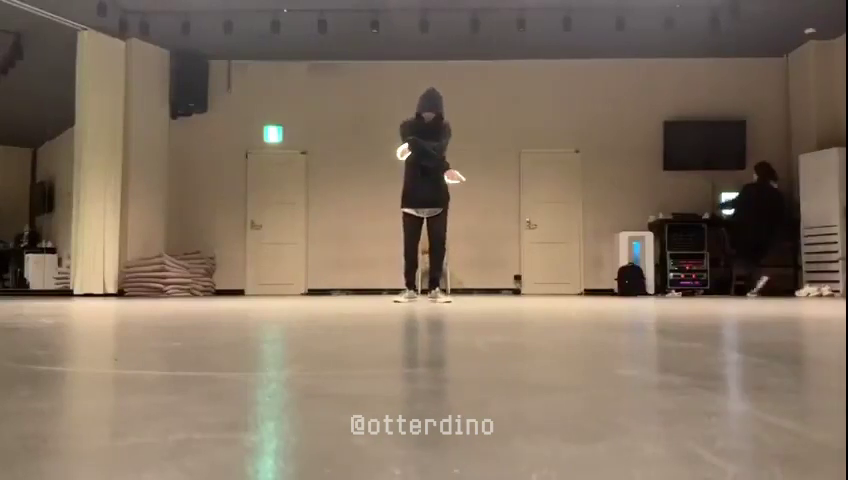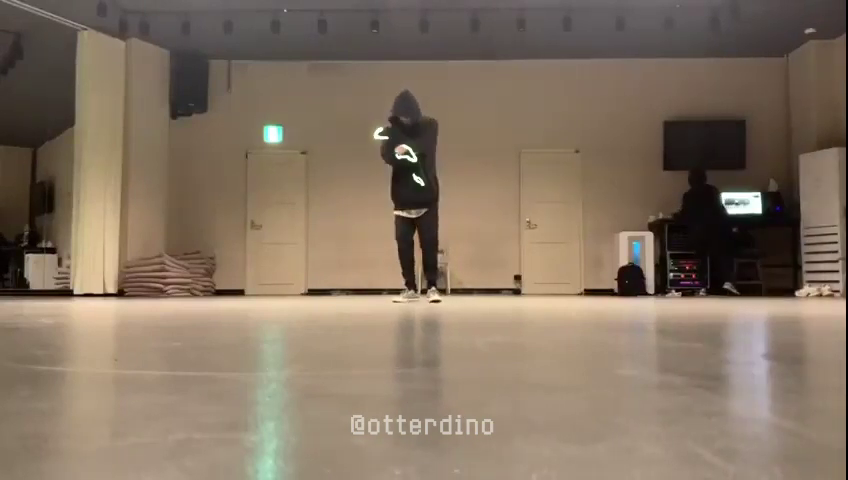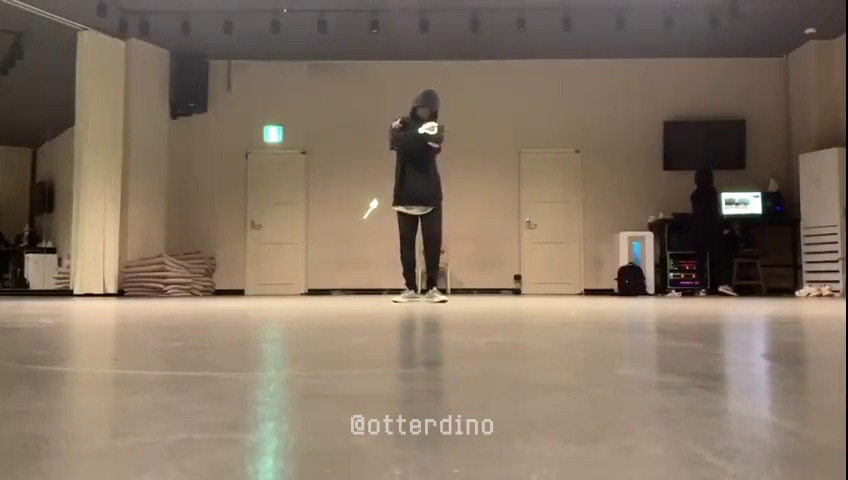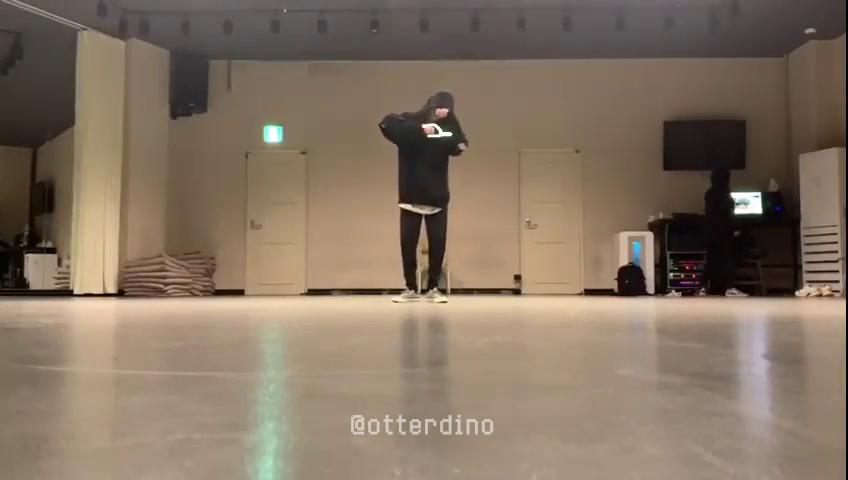
dt=1s
person 1, frame 1
left shoulder: (444, 128)
right shoulder: (408, 127)
left elbow: (437, 148)
right elbow: (418, 153)
left wrist: (415, 144)
right wrist: (444, 169)
left hip: (437, 194)
right hip: (413, 194)
left knee: (438, 242)
right knee: (410, 243)
left ankle: (435, 288)
right ankle: (410, 288)
person 1, frame 2
left shoulder: (429, 126)
right shoulder: (393, 130)
left elbow: (420, 147)
right elbow: (387, 156)
left wrist: (399, 142)
right wrist: (398, 152)
left hip: (426, 194)
right hip: (403, 195)
left knee: (429, 241)
right knee: (403, 241)
left ankle: (432, 287)
right ankle: (410, 288)
person 1, frame 3
left shoulder: (435, 128)
right shoulder: (402, 124)
left elbow: (433, 146)
right elbow: (398, 143)
left wrist: (406, 133)
right wrist: (420, 132)
left hip: (430, 194)
right hip: (406, 194)
left knee: (433, 241)
right knee: (406, 241)
left ankle: (432, 288)
right ankle: (410, 288)
person 1, frame 4
left shoulder: (445, 130)
right shoulder: (411, 121)
left elbow: (460, 146)
right elbow: (386, 124)
left wrist: (450, 119)
right wrist: (418, 129)
left hip: (437, 196)
right hip: (411, 195)
left knee: (438, 242)
right knee: (408, 242)
left ankle: (433, 288)
right ankle: (410, 288)
person 2, frame 1
left shoulder: (749, 189)
right shoulder: (775, 193)
left elbow: (736, 203)
right elbow: (781, 215)
left wrist: (723, 205)
right wrist: (775, 233)
left hip: (748, 231)
right hip: (764, 233)
left knee: (744, 258)
right knee: (754, 259)
left ankle: (760, 277)
right ankle: (754, 288)
person 2, frame 2
left shoulder: (688, 196)
right shoulder: (712, 190)
left elbow: (683, 216)
right elbow: (720, 208)
right wrist: (728, 226)
left hip: (698, 232)
right hip: (716, 228)
left knee: (702, 258)
right knee: (722, 254)
right ankle: (727, 281)
person 2, frame 3
left shoulder: (694, 195)
right shoulder: (712, 192)
right elbow: (716, 213)
right wrist: (723, 228)
left hip: (699, 232)
right hip: (712, 231)
left knee: (702, 259)
right knee: (722, 257)
right ankle: (723, 284)
person 2, frame 4
left shoulder: (709, 193)
right shoulder: (724, 192)
right elbow: (728, 212)
right wrist: (733, 229)
left hip: (711, 231)
right hip: (723, 231)
left knee: (712, 259)
right knee: (728, 259)
left ankle: (708, 287)
right ankle: (729, 288)
